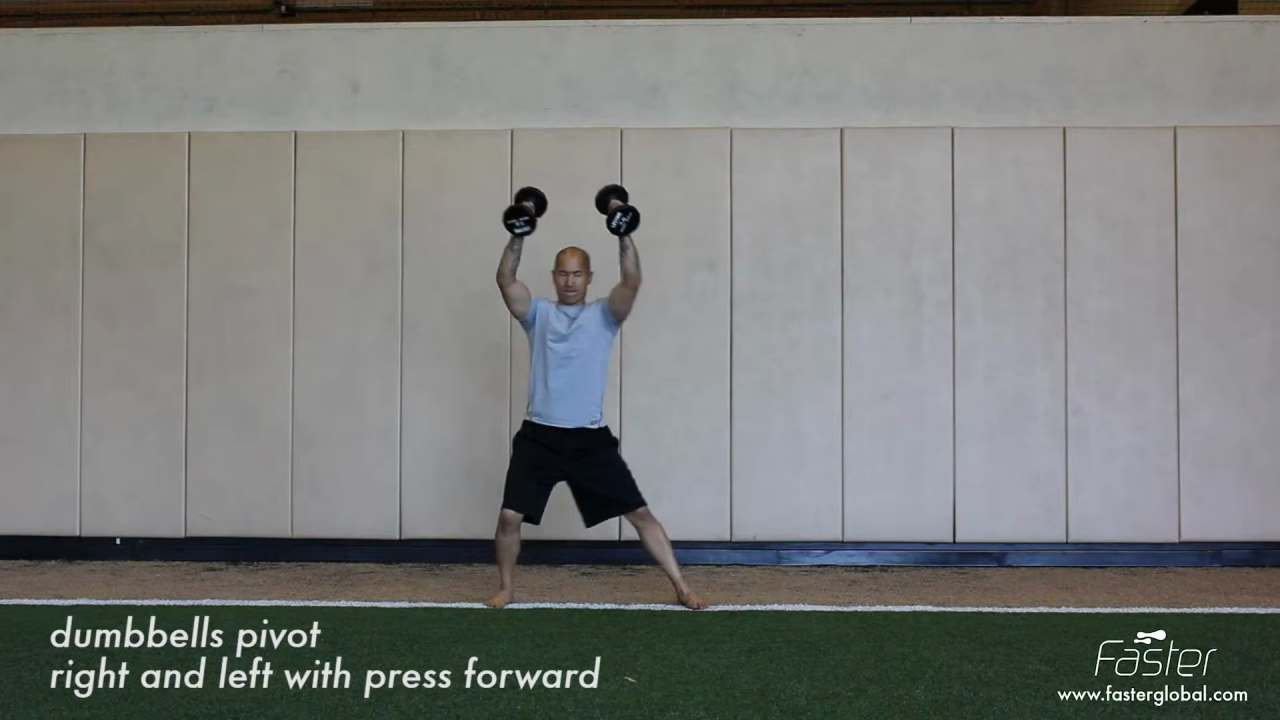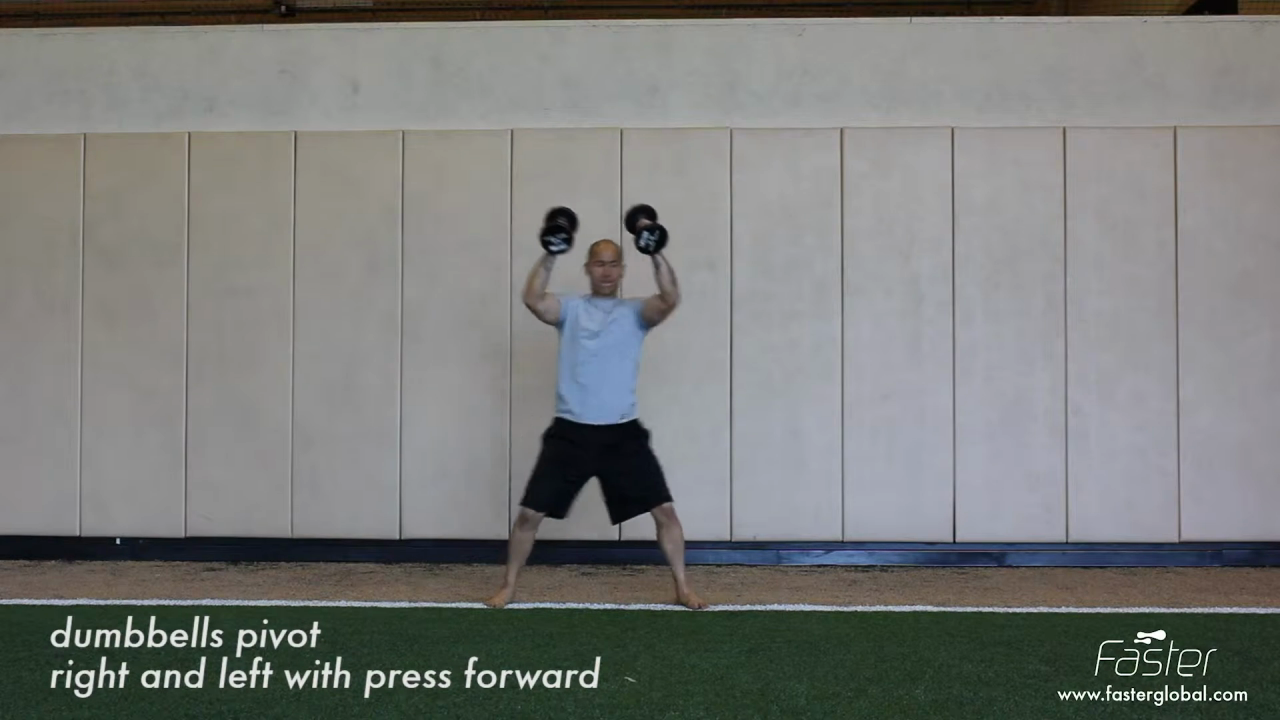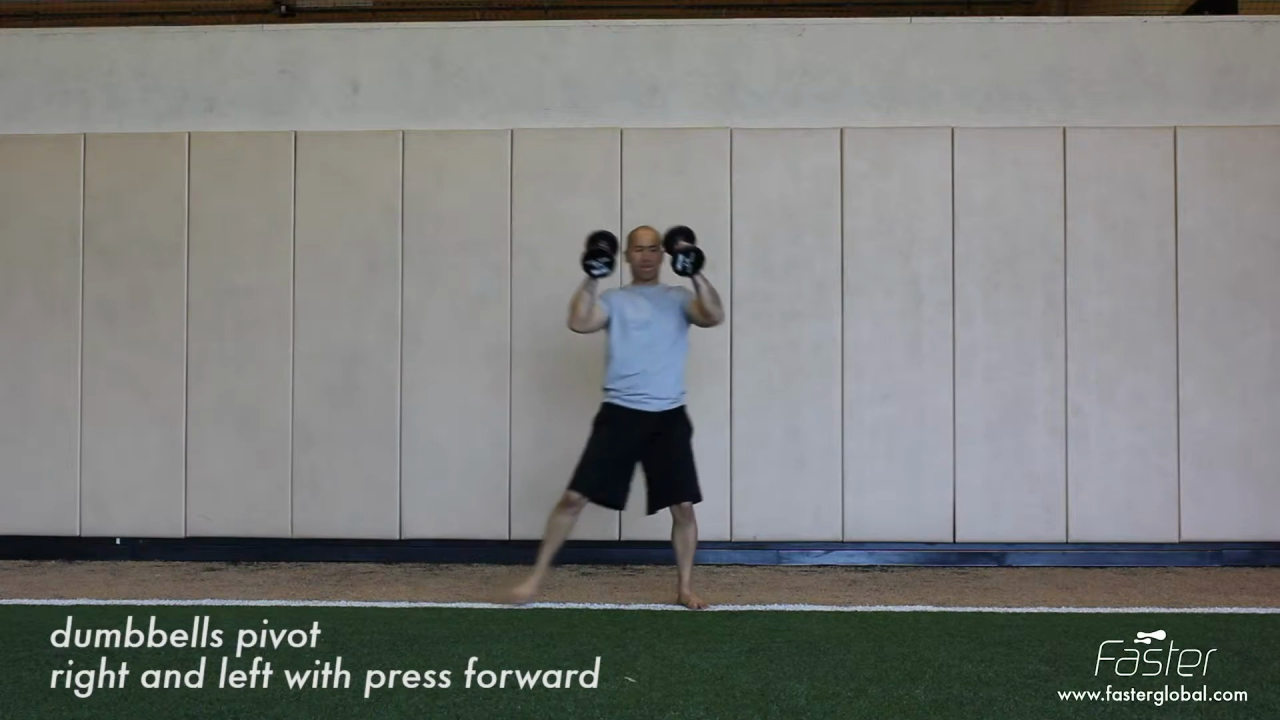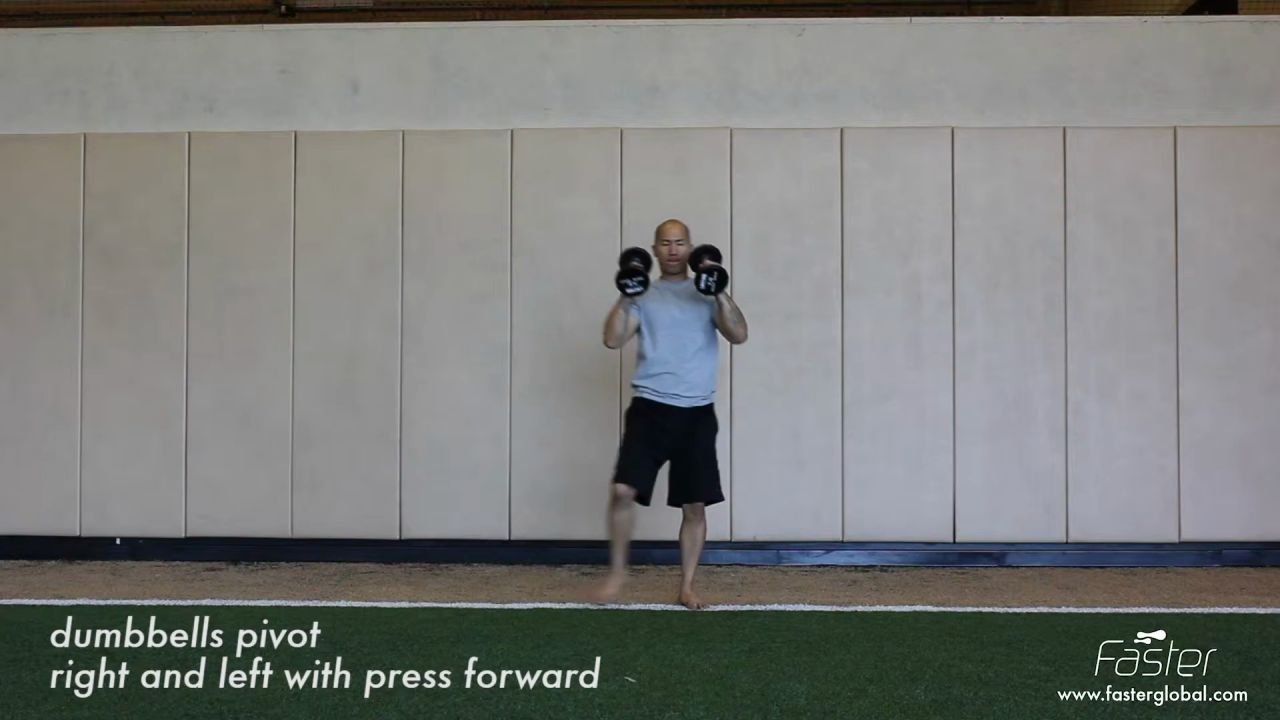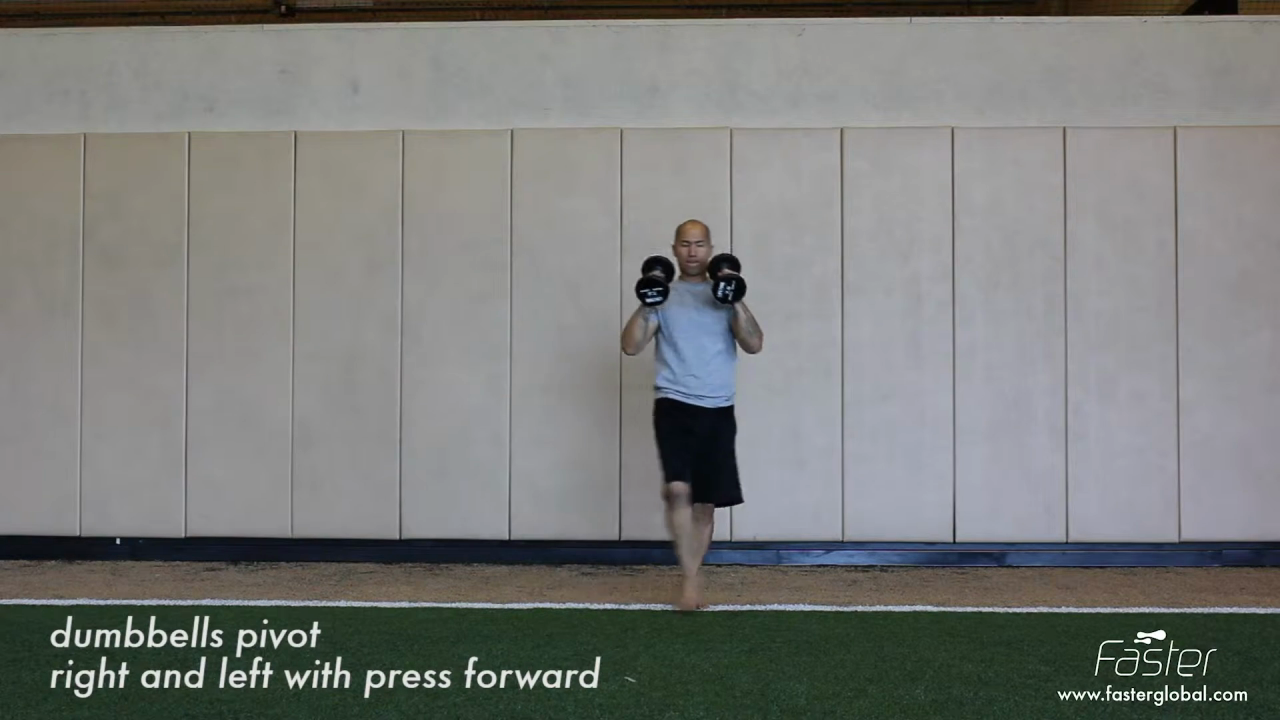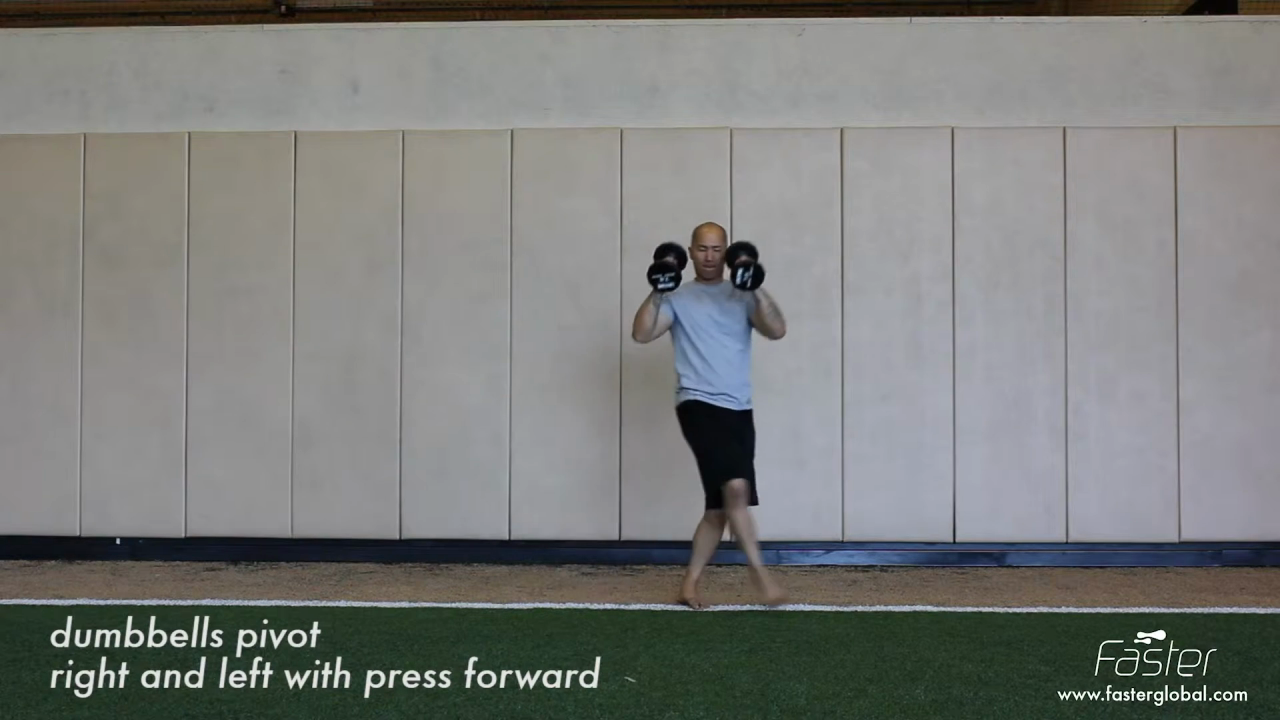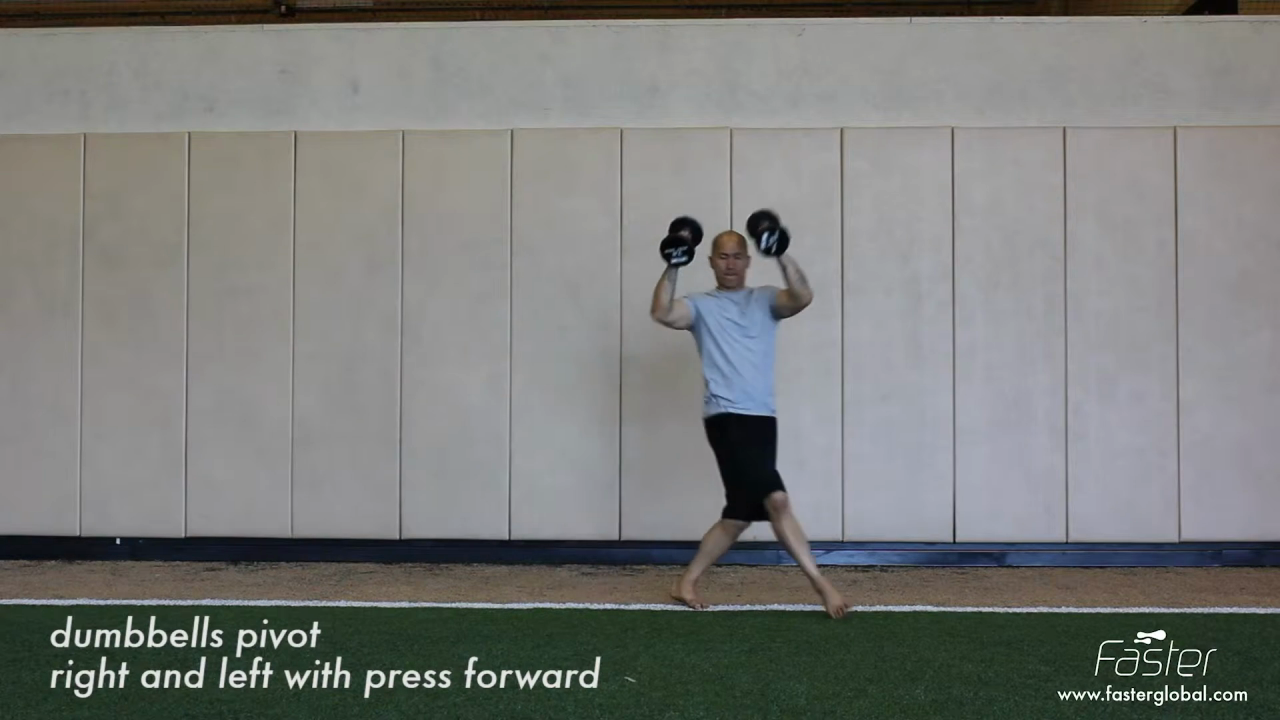
dt=0.2s
person 1, frame 1
left shoulder: (604, 314)
right shoulder: (537, 313)
left elbow: (631, 284)
right elbow: (506, 282)
left wrist: (624, 235)
right wrist: (518, 236)
left hip: (591, 438)
right hip: (541, 436)
left knee: (640, 512)
right knee: (510, 517)
left ankle: (682, 587)
right ankle: (506, 589)
person 1, frame 2
left shoulder: (636, 310)
right shoulder: (570, 306)
left elbow: (669, 301)
right elbow: (532, 299)
left wrist: (655, 254)
right wrist: (549, 255)
left hip: (622, 431)
right hip: (571, 430)
left knee: (663, 508)
right knee: (530, 513)
left ankle: (683, 586)
right ankle: (508, 587)
person 1, frame 3
left shoulder: (678, 297)
right shoulder: (614, 298)
left elbow: (714, 316)
right elbow: (579, 323)
left wrist: (694, 274)
right wrist: (591, 279)
left hip: (668, 417)
right hip: (619, 414)
left knee: (682, 506)
right knee: (574, 497)
left ankle: (684, 587)
right ankle: (537, 575)
person 1, frame 4
left shoulder: (705, 294)
right shoulder: (644, 296)
left elbow: (739, 334)
right elbow: (612, 340)
left wrist: (718, 290)
right wrist: (625, 296)
left hip: (697, 411)
right hip: (650, 407)
left knee: (694, 504)
right knee: (624, 490)
left ankle: (687, 585)
right ankle: (617, 572)
person 1, frame 5
left shoulder: (724, 297)
right shoulder: (663, 298)
left elbow: (754, 344)
right elbow: (630, 346)
left wrist: (736, 301)
right wrist: (645, 305)
left hip: (719, 410)
right hip: (675, 406)
left knee: (706, 501)
right knee: (677, 489)
left ankle: (687, 582)
right ankle: (693, 578)
person 1, frame 6
left shoulder: (742, 298)
right shoulder: (677, 298)
left elbow: (776, 329)
right elbow: (641, 334)
left wrist: (755, 284)
right wrist: (657, 289)
left hip: (740, 410)
right hip: (698, 407)
left knee: (721, 504)
right knee: (735, 487)
left ankle: (690, 583)
right ankle: (760, 574)
person 1, frame 7
left shoulder: (765, 300)
right shoulder: (701, 306)
left elbow: (803, 296)
right elbow: (661, 312)
left wrist: (781, 254)
right wrist: (674, 264)
left hip: (762, 418)
right hip: (726, 419)
left knee: (741, 514)
right knee: (776, 500)
left ankle: (688, 580)
right ankle: (824, 587)
